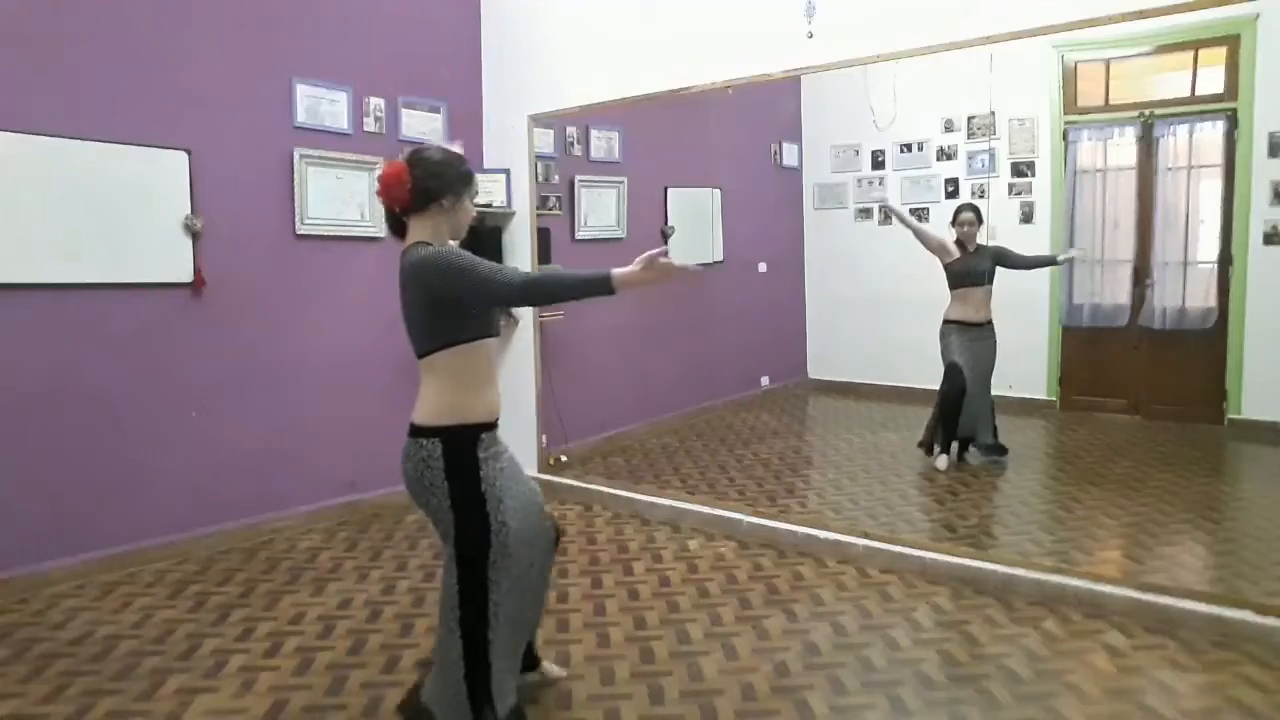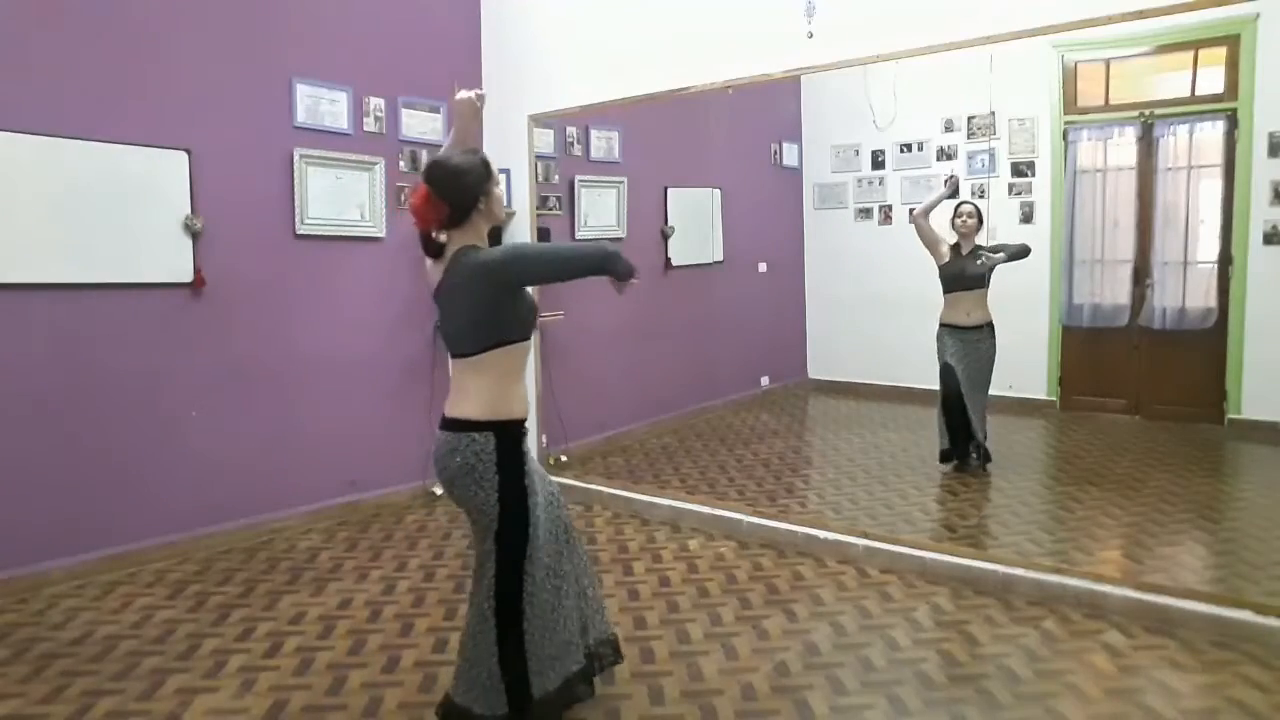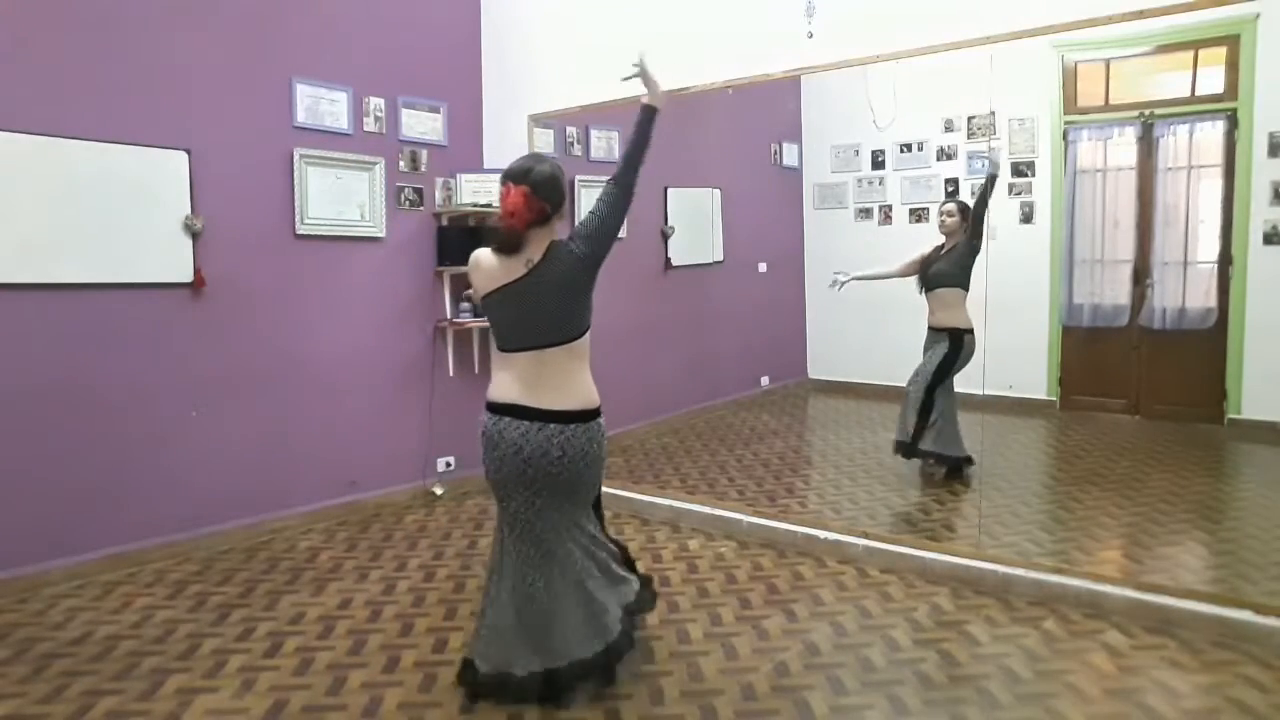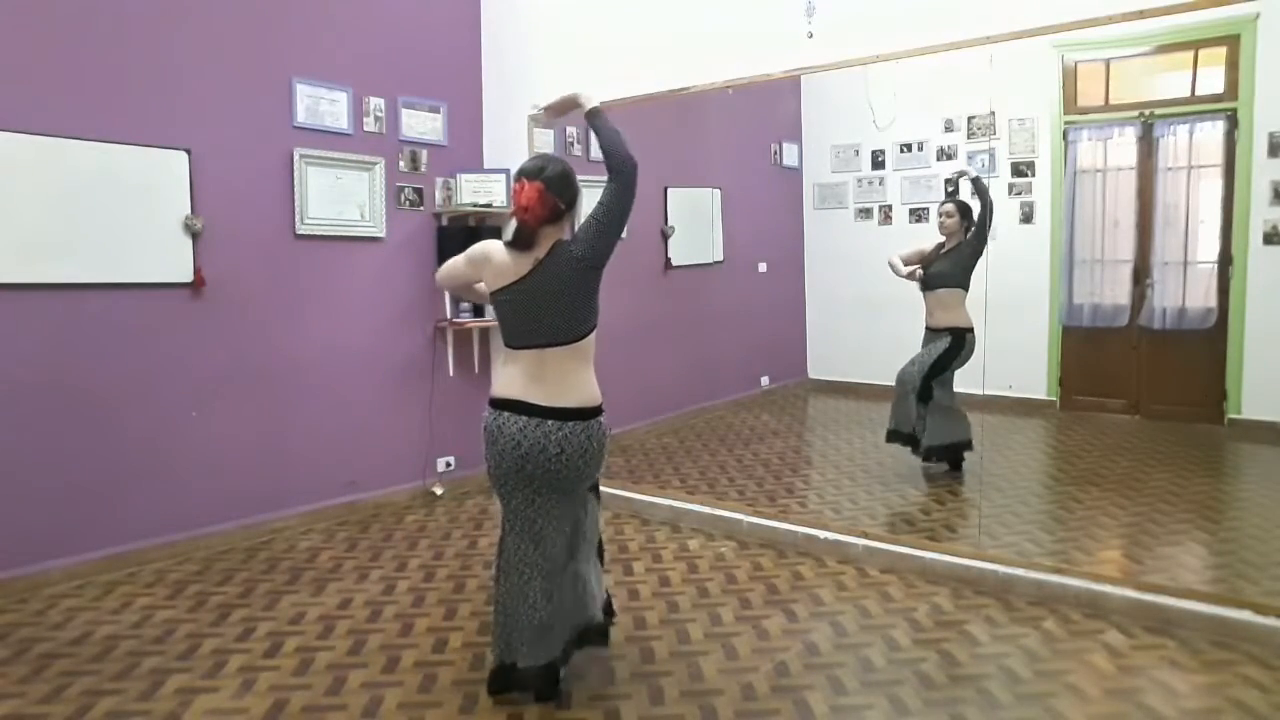
dt=1s
person 1, frame 1
left shoulder: (430, 256)
right shoulder: (434, 266)
right elbow: (522, 287)
left wrist: (449, 172)
right wrist: (620, 278)
left hip: (472, 443)
right hip: (451, 450)
left knee: (529, 537)
right knee: (478, 580)
left ankle: (511, 659)
person 1, frame 2
left shoulder: (440, 259)
right shoulder: (494, 266)
left elbow: (427, 194)
right elbow: (595, 256)
left wrist: (459, 128)
right wrist: (623, 265)
left hip: (464, 433)
right hip: (487, 443)
left knee: (547, 531)
right knee: (506, 569)
person 1, frame 3
left shoulder: (481, 265)
right shoulder: (578, 259)
right elbow: (624, 182)
right wrist: (649, 107)
left hip: (504, 428)
right hip: (572, 429)
left knee: (521, 542)
right knee: (575, 533)
left ankle: (517, 667)
right ankle: (583, 653)
person 1, frame 4
left shoulder: (490, 258)
right shoulder: (583, 258)
left elbow: (446, 279)
right elbow: (626, 176)
right wrist: (590, 108)
left hip: (508, 428)
right hip: (576, 430)
left knee: (525, 542)
right knee: (569, 523)
left ankle: (532, 666)
right ankle: (578, 620)
person 2, frame 1
left shoulder: (991, 252)
right shoulder: (947, 250)
left elbow: (1025, 262)
right elbow: (918, 229)
left wrist: (1059, 258)
right wrist: (892, 208)
left hip: (986, 331)
right hip: (955, 330)
left knee: (978, 389)
right knee: (957, 383)
left ankle: (966, 447)
right ankle: (942, 446)
person 2, frame 2
left shoulder: (987, 253)
right shoulder: (943, 251)
left elbow: (1024, 249)
right elbow: (918, 218)
left wrist: (1002, 258)
right wrist: (945, 191)
left hip: (982, 334)
right hip: (950, 333)
left knee: (975, 392)
right knee: (953, 389)
left ankle: (972, 451)
right ankle: (960, 451)
person 2, frame 3
left shoulder: (968, 249)
right shoulder: (932, 254)
left elbow: (979, 210)
right elbow: (897, 270)
left wrist: (992, 174)
right wrist: (855, 276)
left hip: (957, 337)
right hip: (935, 335)
left knee: (921, 386)
right knee: (939, 392)
left ankle: (937, 453)
right ankle: (949, 457)
person 2, frame 4
left shoulder: (970, 250)
right shoulder: (932, 252)
left elbow: (987, 209)
right elbow: (895, 257)
left wrist: (973, 178)
right wrist: (904, 272)
left hip: (957, 336)
right hip: (933, 336)
left knee: (912, 378)
right knee: (937, 394)
left ankle: (937, 447)
right ankle: (951, 459)
